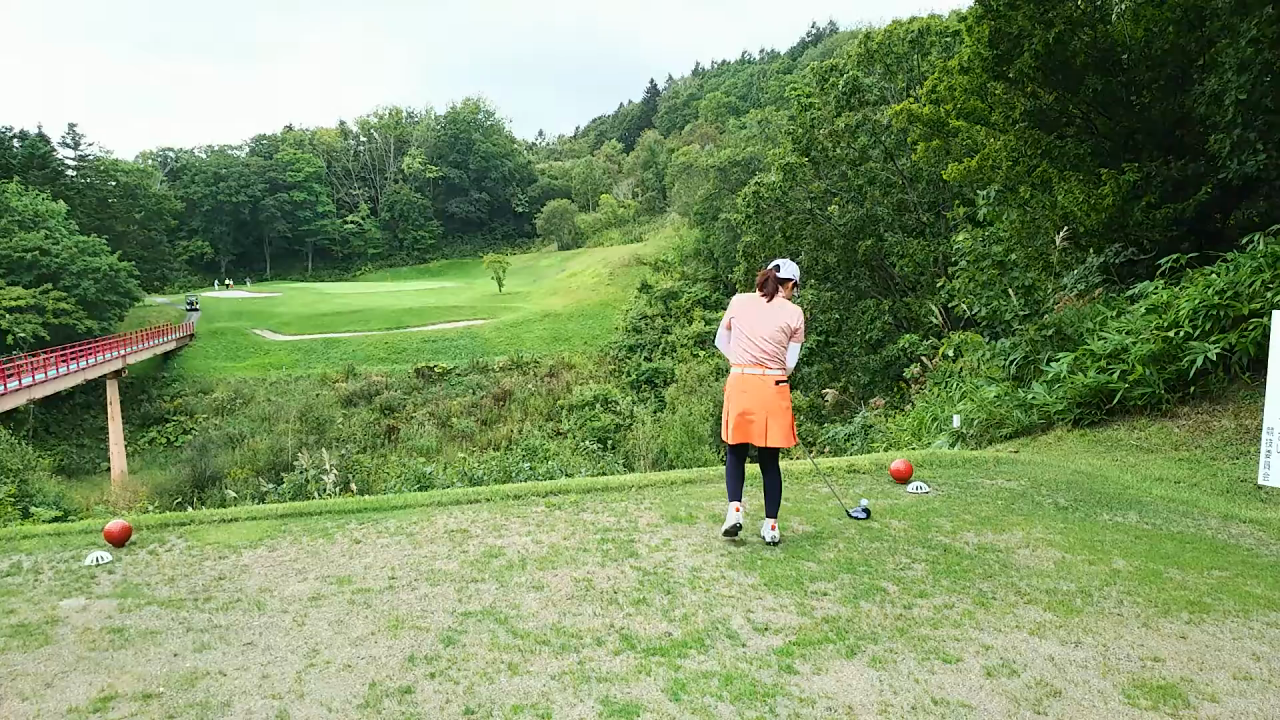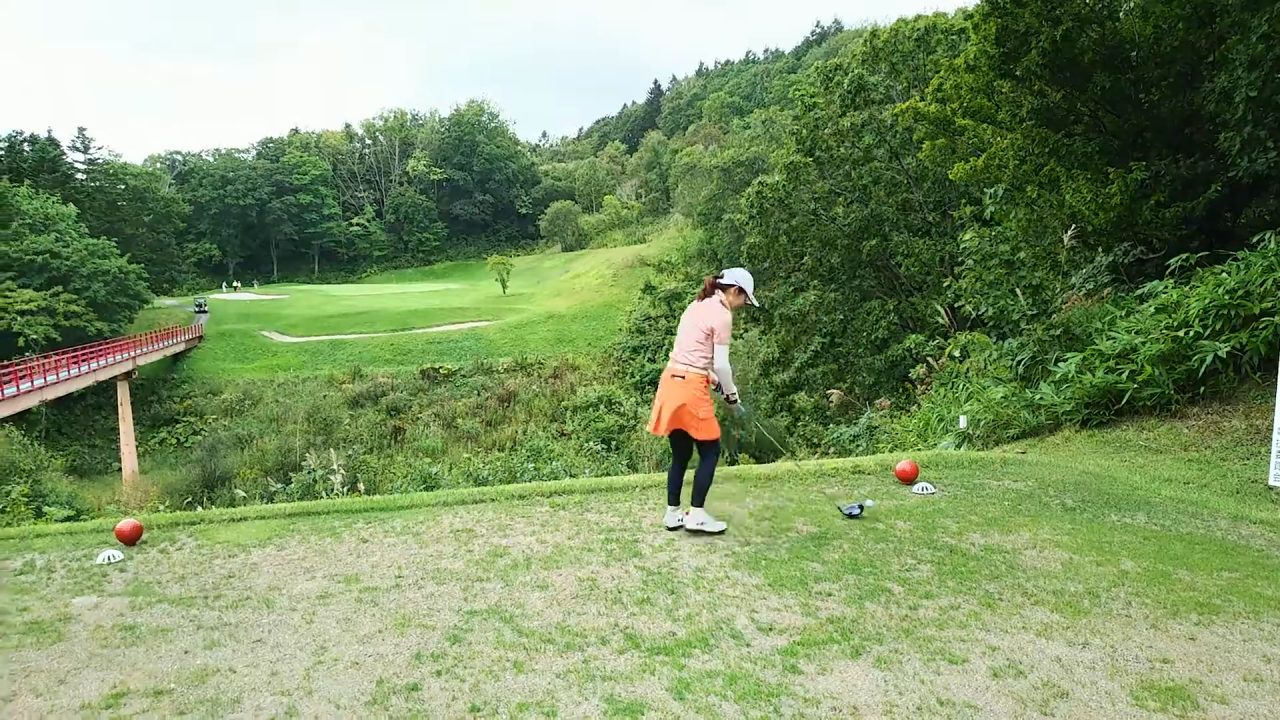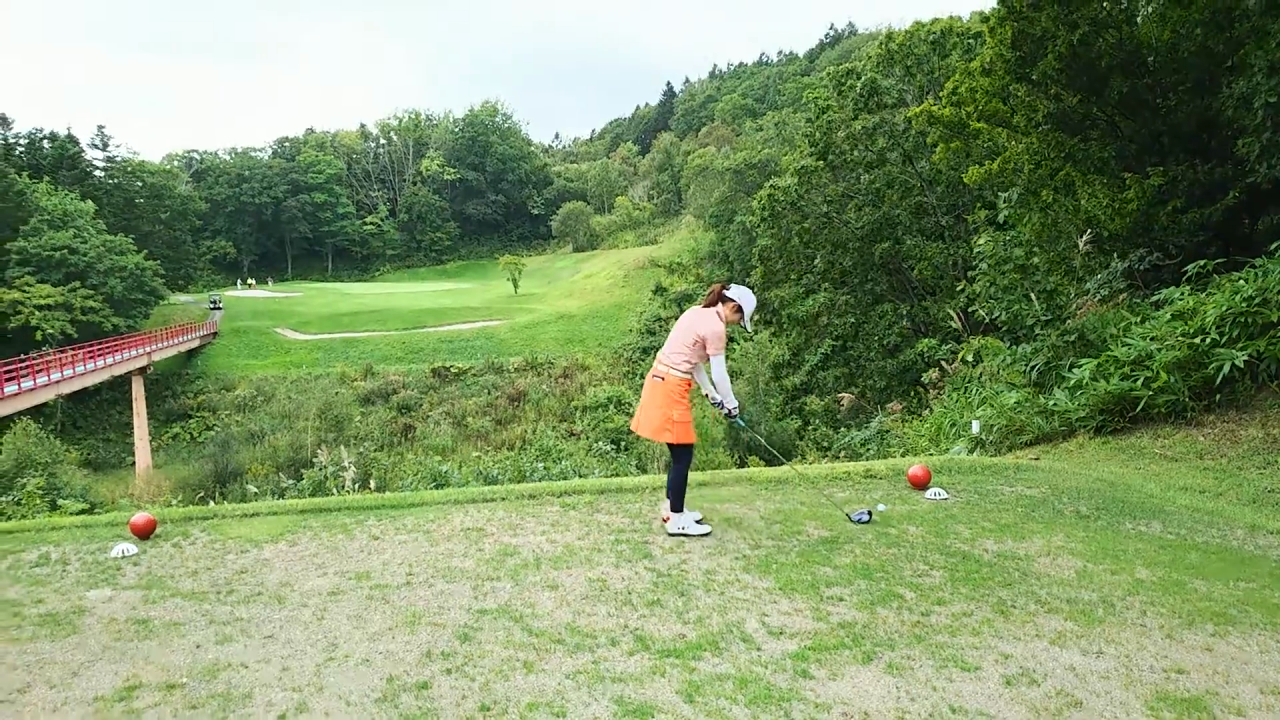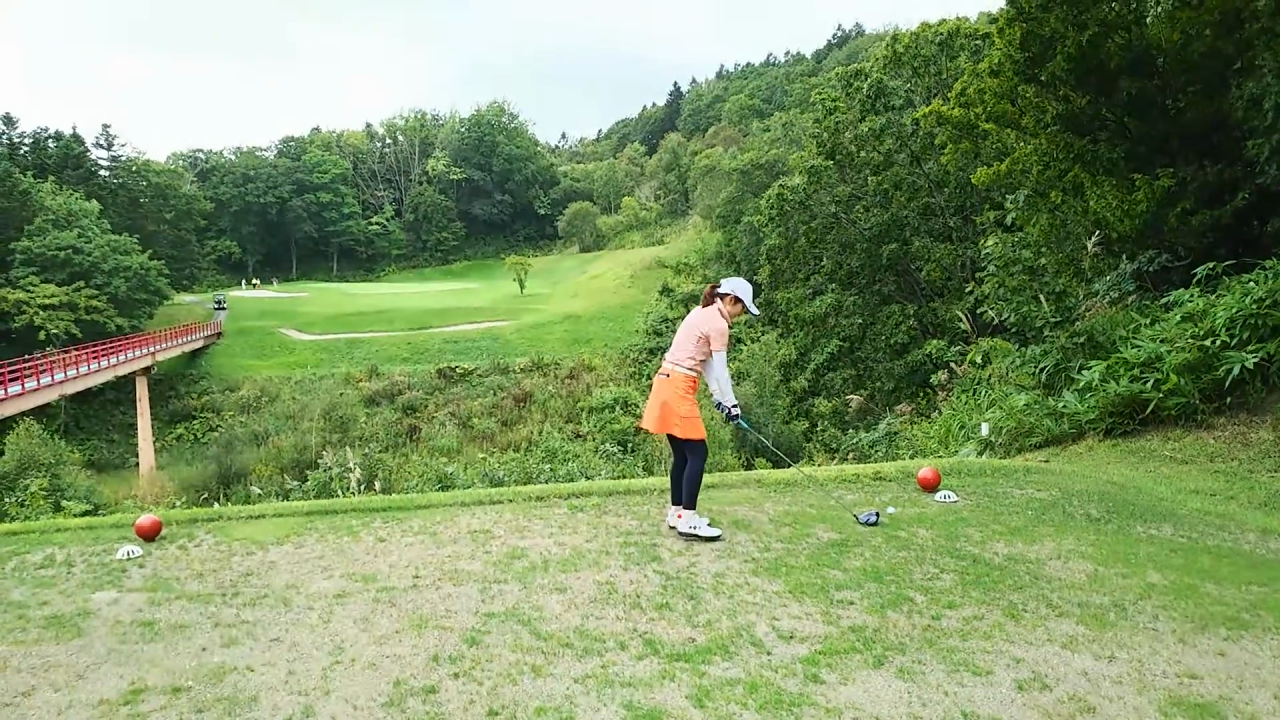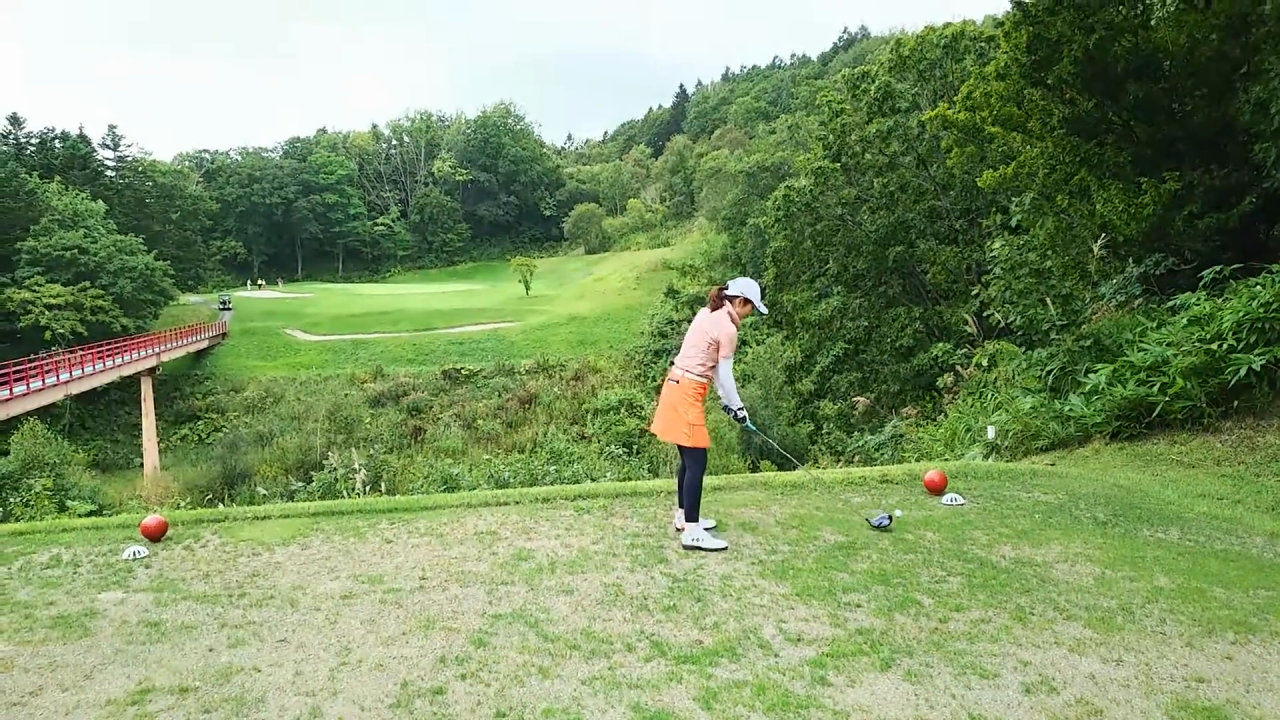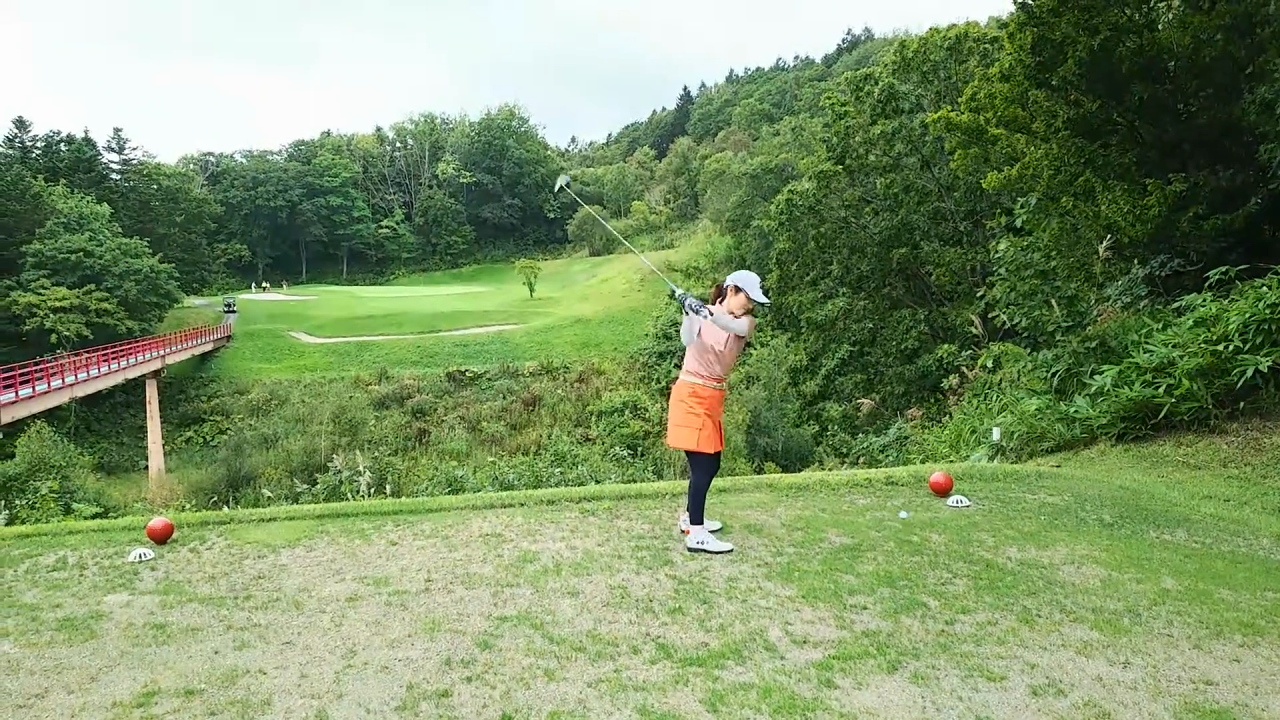
dt=0.5s
person 1, frame 1
left shoulder: (739, 302)
right shoulder: (794, 313)
left elbow: (721, 343)
right elbow: (791, 363)
left hip: (740, 384)
right hip: (774, 389)
left knee: (735, 455)
right knee: (769, 462)
left ankle: (735, 509)
right ankle: (771, 525)
person 1, frame 2
left shoulder: (696, 307)
right shoulder: (721, 315)
right elbow: (721, 364)
left wrist: (713, 380)
right wrist: (731, 392)
left hip: (672, 381)
right hip: (690, 387)
left knee: (681, 454)
right knee: (710, 452)
left ankle: (674, 513)
right ankle: (696, 515)
person 1, frame 3
left shoulder: (697, 313)
right shoulder: (715, 327)
right elbow: (719, 373)
left wrist: (711, 394)
right wrist: (731, 404)
left hip: (660, 382)
right hip: (671, 388)
left knee: (678, 452)
right knee: (683, 455)
left ankle: (671, 507)
right ankle: (676, 520)
person 1, frame 4
left shoulder: (702, 313)
right shoulder: (717, 323)
right elbow: (720, 369)
left wrist: (717, 396)
right wrist: (732, 403)
left hip: (670, 383)
right hip: (678, 388)
left knee: (682, 455)
right knee: (697, 453)
left ankle: (677, 512)
right ankle: (688, 519)
person 1, frame 5
left shoulder: (707, 314)
right shoulder: (726, 328)
right elbow: (724, 373)
left wrist: (726, 399)
right wrist: (736, 404)
left hip: (679, 387)
right hip: (687, 392)
left knee: (689, 458)
right knee: (697, 461)
left ankle: (684, 515)
right ankle: (691, 532)
person 1, frame 6
left shoulder: (746, 322)
right shoulder: (702, 310)
left elbow: (734, 327)
right elbow: (687, 340)
left wrist: (705, 312)
right wrist: (689, 313)
left hip: (714, 397)
right hip: (691, 394)
left knee: (711, 463)
right knee: (701, 465)
left ankle: (690, 517)
right ankle: (696, 534)
